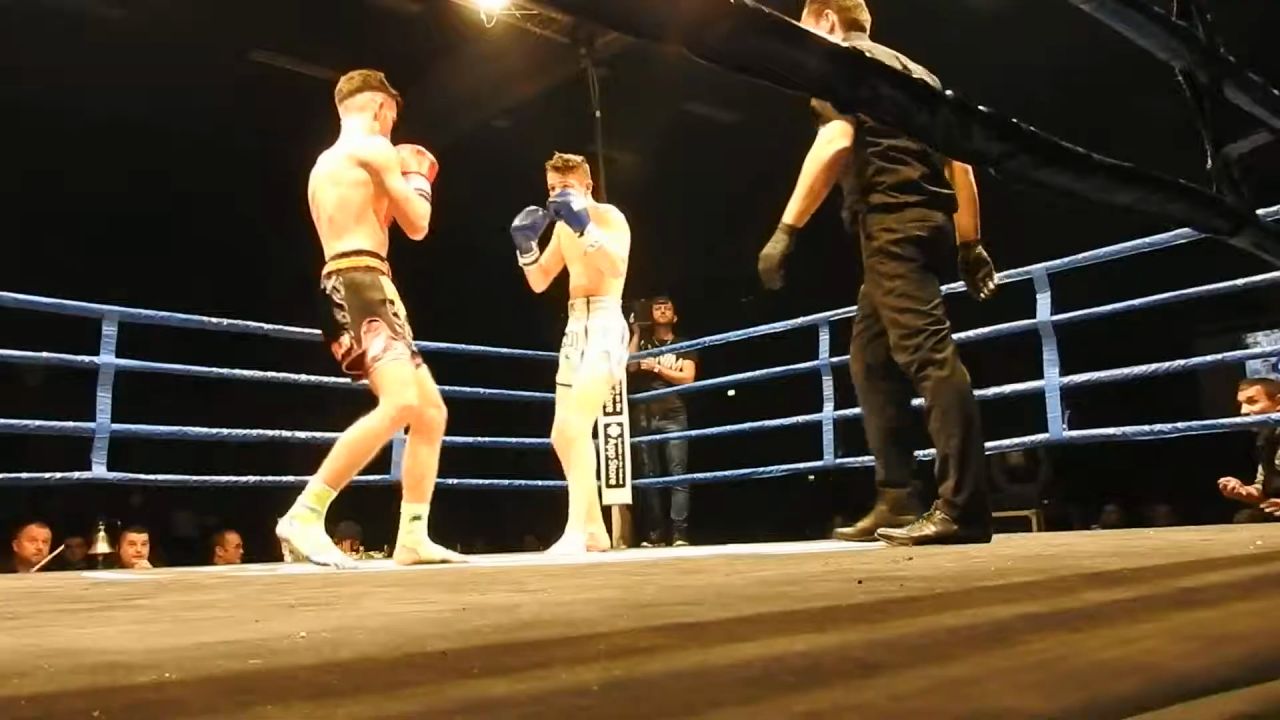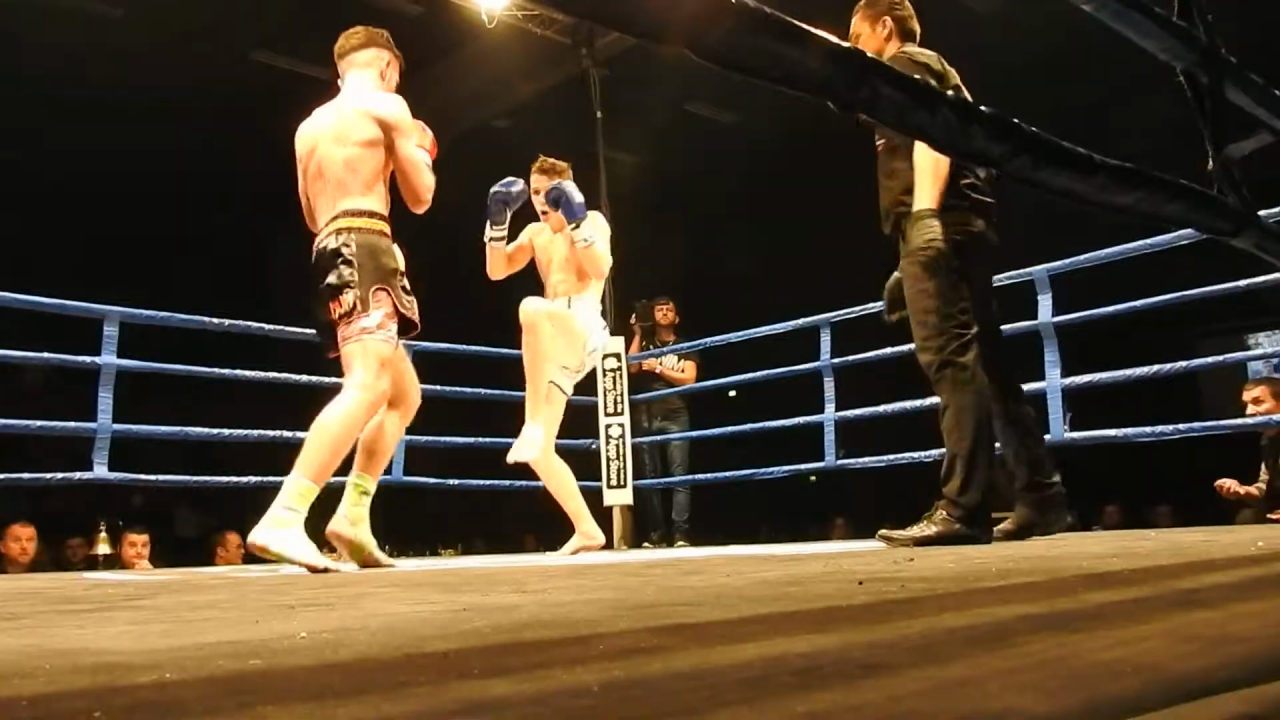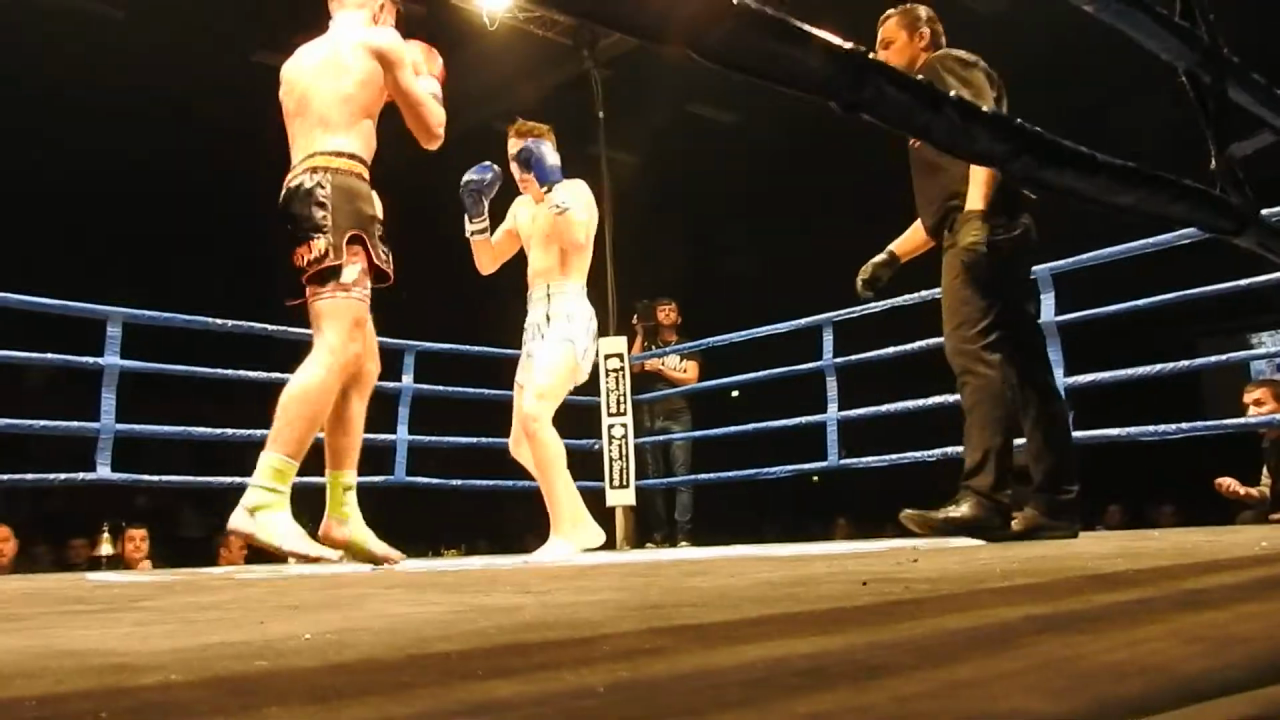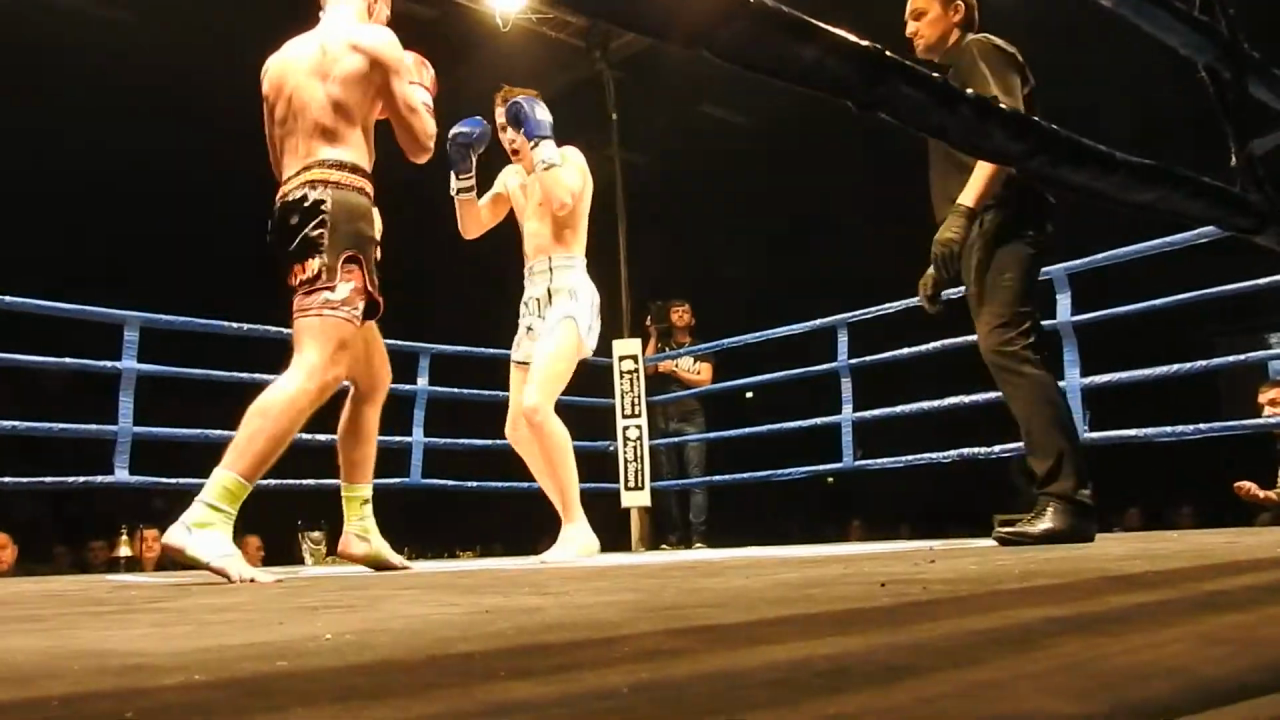
dt=0.3s
person 1, frame 1
left shoulder: (323, 166)
right shoulder: (373, 147)
right elbow: (416, 225)
right wrist: (417, 180)
left hip: (349, 290)
right hip: (362, 287)
left knee: (430, 412)
right knee: (403, 403)
left ankle: (413, 537)
right ankle: (304, 518)
person 1, frame 2
left shoulder: (309, 126)
right shoulder: (387, 106)
right elbow: (420, 197)
right wrist: (417, 153)
left hip: (327, 253)
right hip: (364, 250)
left knee: (403, 392)
right knee: (367, 388)
left ankle: (353, 520)
right ankle: (280, 522)
person 1, frame 3
left shoulder: (296, 62)
right elbow: (431, 134)
right wrist: (427, 79)
left hip: (301, 195)
right hip: (339, 193)
left knee: (362, 367)
right knee: (339, 349)
left ankle: (342, 516)
right ankle: (263, 502)
person 1, frame 4
left shoulder: (278, 61)
right elbow: (420, 147)
right wrist: (417, 90)
left hip: (296, 206)
right hip: (336, 208)
left knee: (373, 375)
right knee: (318, 369)
left ankle: (360, 529)
right ankle: (205, 519)
person 2, frame 1
right shoulder: (913, 71)
left elbow: (835, 143)
right elbow: (957, 158)
left wrist: (785, 229)
right wrist: (969, 242)
left hip: (891, 222)
right hip: (923, 219)
left knee: (927, 354)
right knee: (871, 360)
left ankle: (962, 508)
right ankle: (895, 498)
person 2, frame 2
left shoulder: (906, 63)
right shoulder: (925, 74)
left wrist: (925, 214)
right wrist: (905, 269)
left hip: (942, 231)
right hip: (956, 232)
left knee: (949, 359)
right knee: (980, 363)
left ankle: (962, 508)
right ankle: (1042, 494)
person 2, frame 3
left shoulder: (949, 65)
right elbow: (939, 207)
left wrist: (976, 215)
right wrist: (889, 257)
left hip: (983, 228)
right hip: (997, 234)
left knee: (971, 348)
right knee: (1022, 363)
left ankle: (984, 496)
right ankle: (1055, 502)
person 2, frame 4
left shoulder: (981, 51)
right shoulder: (957, 82)
left wrist: (961, 211)
right wrist: (942, 264)
left hip: (999, 224)
right hip: (982, 232)
left knee: (1005, 347)
right knee: (1009, 354)
left ankle: (1065, 499)
right ankle: (1069, 500)
person 3, frame 1
left shoulder: (609, 216)
right shoulder: (561, 228)
left elbow: (617, 268)
right elbow: (539, 282)
left wrist: (584, 226)
right wrist: (526, 246)
left hip: (603, 327)
right hip: (575, 329)
left knee: (571, 428)
right knee: (562, 438)
left ankle: (575, 531)
right ankle: (593, 530)
person 3, frame 2
left shoulder: (593, 222)
right shoulder: (534, 232)
left elbow: (600, 269)
right elbow: (496, 271)
left wrist: (576, 219)
right wrist: (497, 220)
left hip: (584, 325)
right hip: (553, 335)
left knee: (531, 310)
right knee: (537, 449)
left ankle: (534, 426)
right ankle: (587, 529)
person 3, frame 3
left shoulder: (575, 190)
right shoulder: (520, 207)
left elbow: (579, 240)
right elbow: (486, 264)
left wrist: (552, 182)
right wrist: (475, 211)
left hip: (567, 316)
right hip: (537, 321)
left knee: (533, 413)
right knee: (521, 445)
left ankle: (562, 536)
right ankle: (583, 525)
person 3, frame 4
left shoulder: (567, 157)
right shoulder: (511, 176)
left elbow: (560, 201)
right elbow: (470, 227)
left wrist: (540, 139)
right wrist: (462, 167)
left hip: (568, 294)
right hip: (534, 301)
left knee: (535, 406)
right knee: (518, 430)
left ankle: (574, 530)
right ankle: (577, 532)
person 4, frame 1
left shoulder: (683, 346)
right shoulder: (643, 343)
left elbow: (687, 378)
right elbow: (629, 367)
left wrist: (657, 368)
right wrist: (635, 334)
left hip: (673, 417)
right hip: (644, 417)
left knee: (677, 475)
right knee: (648, 477)
left ankle: (679, 532)
right ankle: (654, 533)
person 4, frame 2
left shoulder: (685, 347)
right shoulder: (644, 344)
left elbow: (689, 379)
right elbow: (631, 368)
left wrist: (658, 369)
right wrist: (637, 334)
left hip: (675, 418)
right hip: (646, 418)
left knee: (678, 475)
right knee: (649, 478)
left ankle: (680, 533)
right ankle: (656, 534)
person 4, frame 3
left shoulder: (687, 347)
right shoulder: (647, 343)
left elbow: (691, 378)
right elbow: (634, 367)
left wrist: (660, 368)
right wrist: (639, 334)
left hip: (677, 418)
right hip: (648, 418)
left knee: (681, 476)
right knee: (652, 478)
left ankle: (683, 534)
right ankle: (658, 534)
person 4, frame 4
left shoulder: (701, 349)
right shoulder: (661, 345)
left elbow: (705, 380)
right elbow: (647, 369)
left wrist: (674, 371)
right wrist: (653, 336)
left hip: (691, 420)
right hip: (662, 420)
left knee: (695, 478)
right knee: (666, 480)
left ankle: (698, 535)
right ankle: (673, 536)
